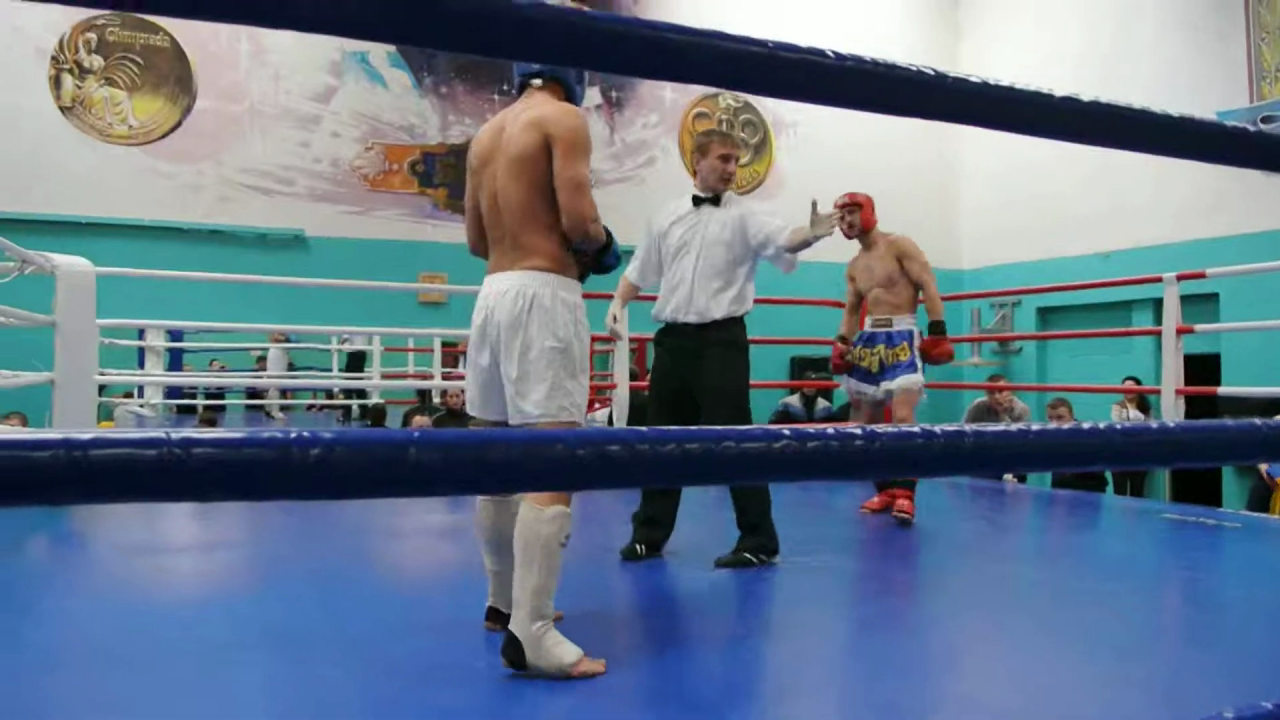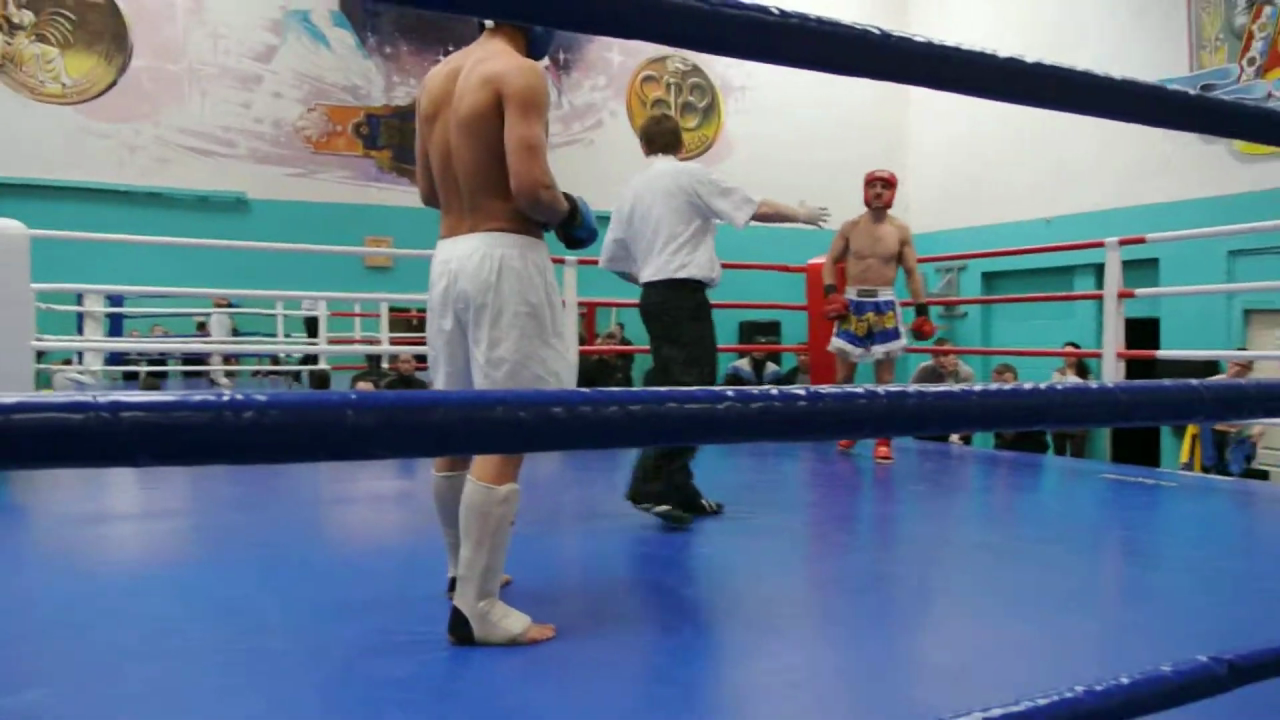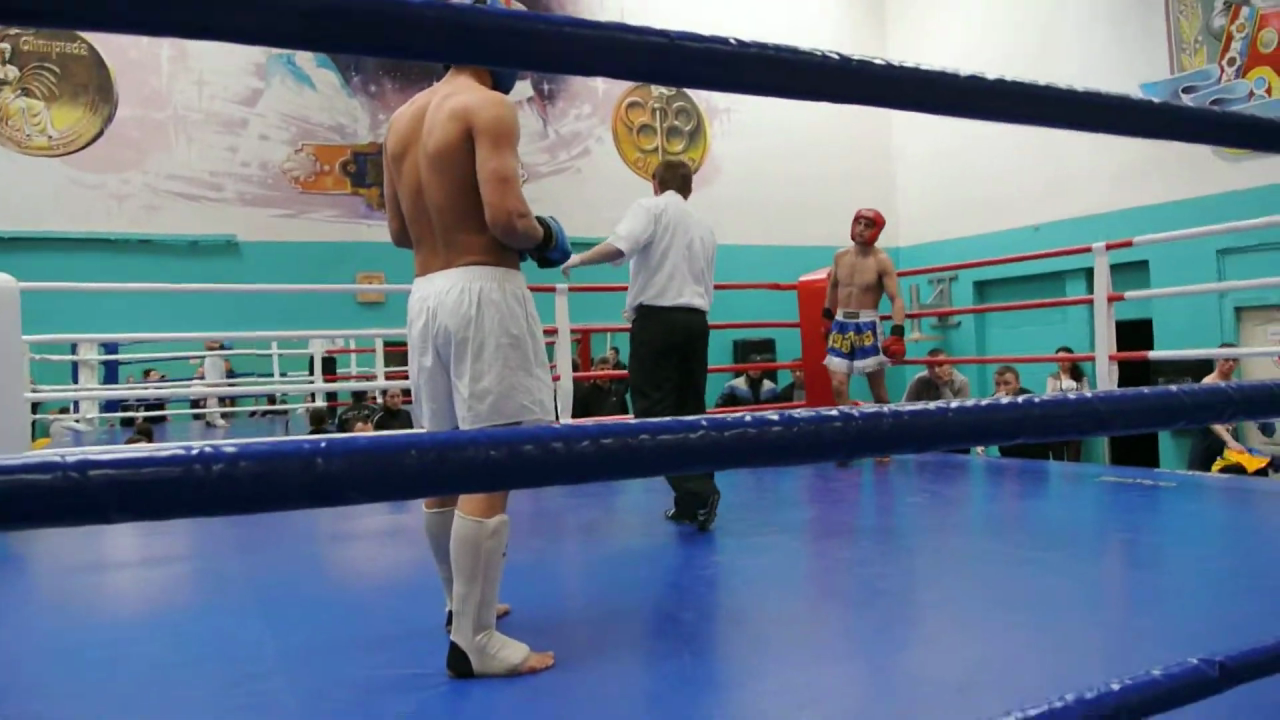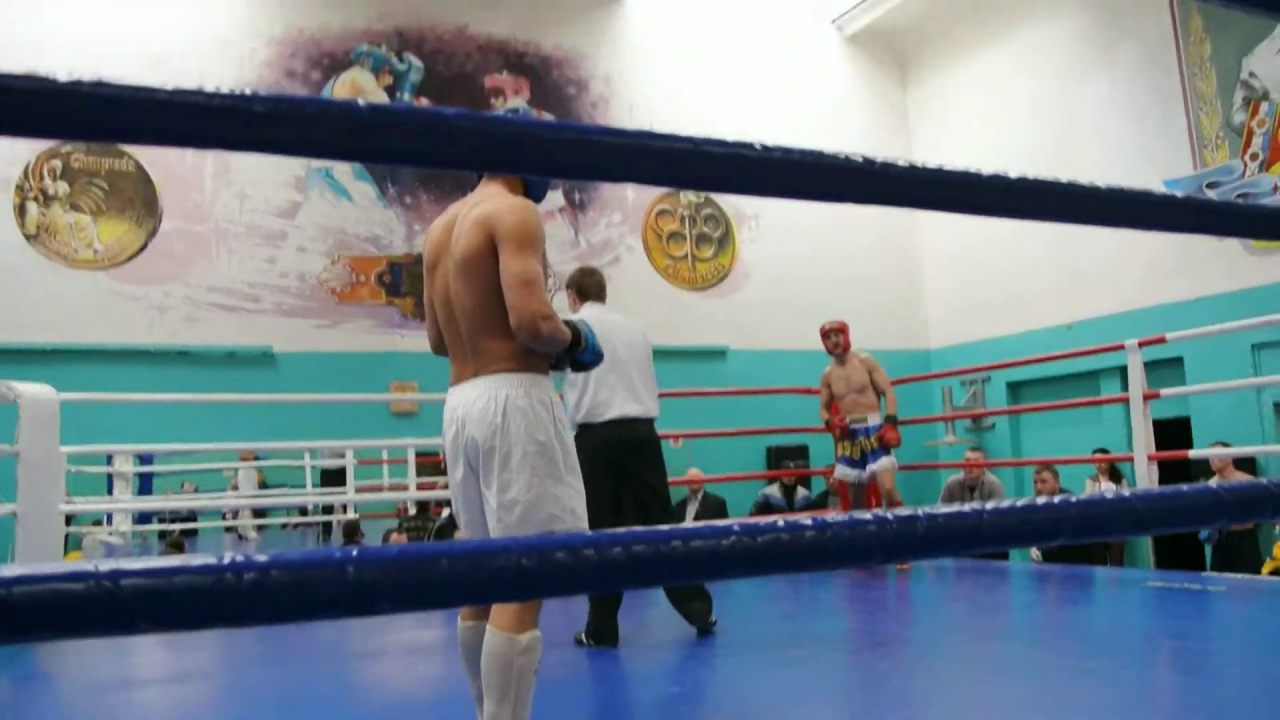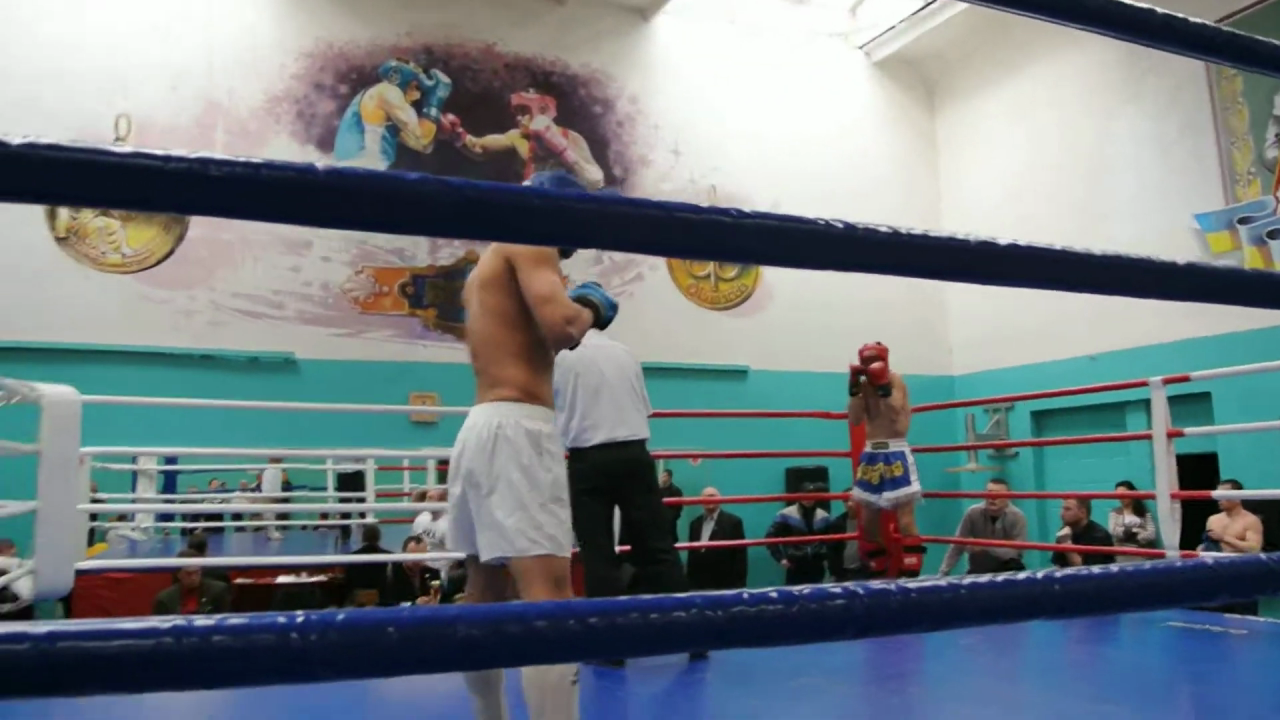
dt=1s
person 1, frame 1
left shoulder: (485, 134)
right shoulder: (563, 118)
right elbow: (579, 221)
right wrist: (603, 245)
left hip: (494, 294)
right hip: (542, 297)
left ankle: (505, 599)
right ankle: (531, 633)
person 1, frame 2
left shoulder: (436, 78)
right shoulder: (520, 73)
right elbow: (531, 185)
right wrist: (570, 212)
left hip: (449, 256)
right hip: (505, 258)
left ankle: (465, 570)
right ankle: (476, 608)
person 1, frame 3
left shoulder: (404, 118)
right shoulder: (489, 107)
right elbow: (505, 216)
right wrist: (545, 238)
left hip: (428, 295)
right hip: (484, 294)
left ankle: (464, 602)
right ankle: (473, 641)
person 1, frame 4
left shoulder: (440, 227)
right shoulder: (515, 212)
right elbow: (532, 319)
right wrist: (572, 339)
left hip: (461, 404)
right hip: (514, 401)
person 1, frame 5
left shoulder: (492, 260)
right shoulder: (529, 239)
right elbow: (559, 327)
left wrist: (570, 313)
right wrist: (591, 312)
left hip: (481, 431)
right hip: (517, 429)
left knee: (485, 595)
right knee: (549, 600)
person 2, frame 1
left shoulder: (744, 213)
right shoulder: (666, 216)
left elbow: (780, 245)
right elbow: (639, 272)
left wrist: (808, 235)
right wrist: (618, 304)
left hip: (723, 338)
right hip: (674, 338)
left ankle: (758, 540)
right ankle: (651, 532)
person 2, frame 2
left shoulder: (630, 190)
right shoulder: (690, 176)
left elbow: (611, 259)
right elbow: (752, 209)
right wrist: (800, 214)
left hip: (653, 298)
right hip: (683, 296)
left knee: (669, 392)
right knee: (694, 390)
left ankle: (674, 490)
right ankle: (650, 485)
person 2, frame 3
left shoulder: (650, 207)
right shoulder: (704, 226)
left elbow: (619, 246)
left wrist: (579, 259)
left hip: (657, 320)
right hip: (695, 322)
left knee: (654, 412)
right knee: (689, 412)
left ankle: (698, 495)
right ankle: (693, 502)
person 2, frame 4
right shoulder: (635, 329)
left hip: (596, 437)
right hip: (642, 432)
left knee: (598, 532)
right knee: (661, 523)
left ankle: (602, 628)
right ankle: (699, 610)
person 2, frame 5
left shoulder: (559, 357)
right shoulder: (624, 352)
right elbow: (644, 408)
left hip: (588, 460)
right hip: (634, 454)
left knee: (597, 554)
right knee: (657, 547)
person 3, frame 1
left shoulder: (899, 246)
right shoulder: (854, 265)
left elbow: (928, 287)
left wrist: (937, 333)
right wrist: (842, 343)
left hip: (902, 336)
right hip: (869, 338)
left knee: (902, 417)
right knee: (866, 420)
left ankle: (905, 494)
right ankle: (884, 491)
person 3, frame 2
left shoulder: (900, 230)
right shoulder: (850, 227)
left elbow: (912, 273)
right elbow: (829, 262)
left wrist: (922, 314)
right wrist: (831, 294)
left hip: (884, 305)
right hip: (852, 303)
left knee: (885, 379)
right knee: (843, 376)
left ankle: (883, 441)
person 3, frame 3
left shoulder: (881, 261)
right shoulder: (840, 256)
left elbow: (897, 299)
left wrist: (897, 334)
right wrist: (827, 316)
left hip: (866, 328)
right hip: (841, 325)
left knee: (878, 391)
right knee: (838, 386)
person 3, frame 4
left shoulder: (865, 361)
right shoulder: (828, 375)
left elbow: (888, 392)
right elbow: (824, 408)
left wrist: (891, 424)
right wrist: (831, 423)
left hip: (874, 430)
right hip: (849, 435)
left knee: (887, 489)
person 3, frame 5
left shoulder: (895, 380)
right shoulder: (862, 385)
left elbow: (894, 412)
right elbow: (854, 420)
left wrist: (883, 382)
right wrist: (854, 387)
left hip: (896, 455)
right hip: (870, 456)
left knee: (906, 522)
right knee: (868, 524)
left ankle: (910, 580)
right ankle: (879, 577)
